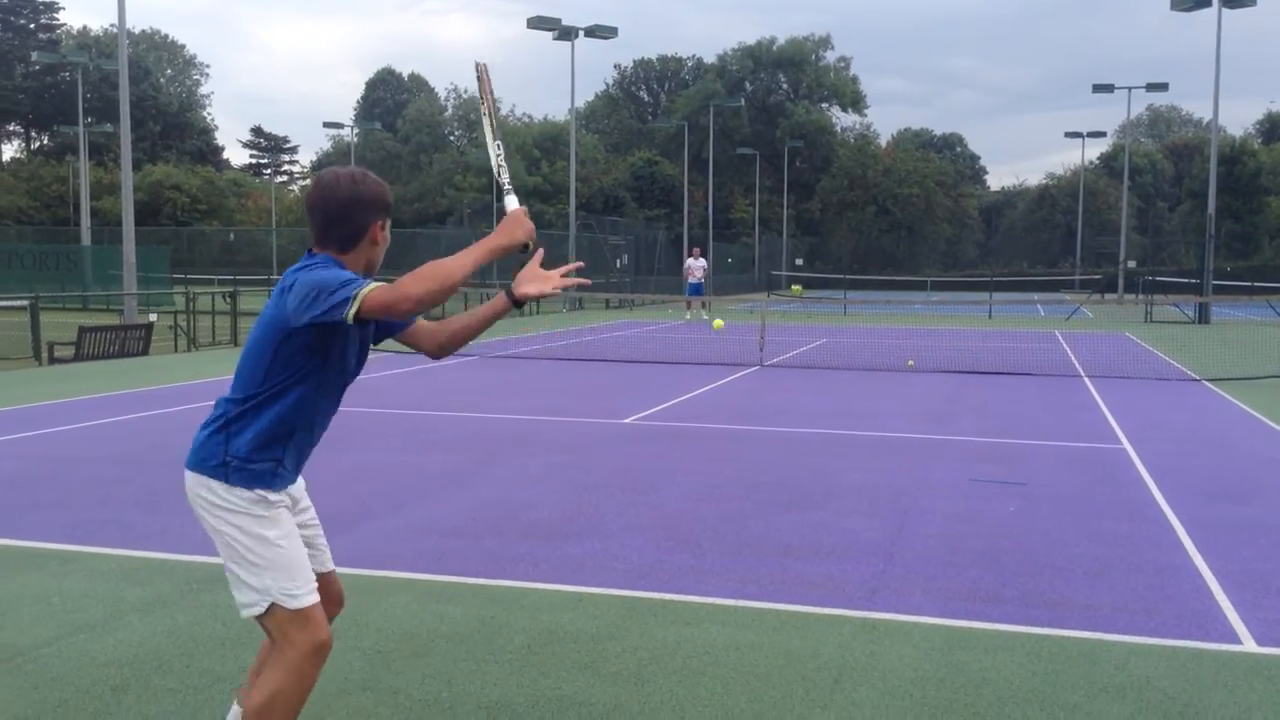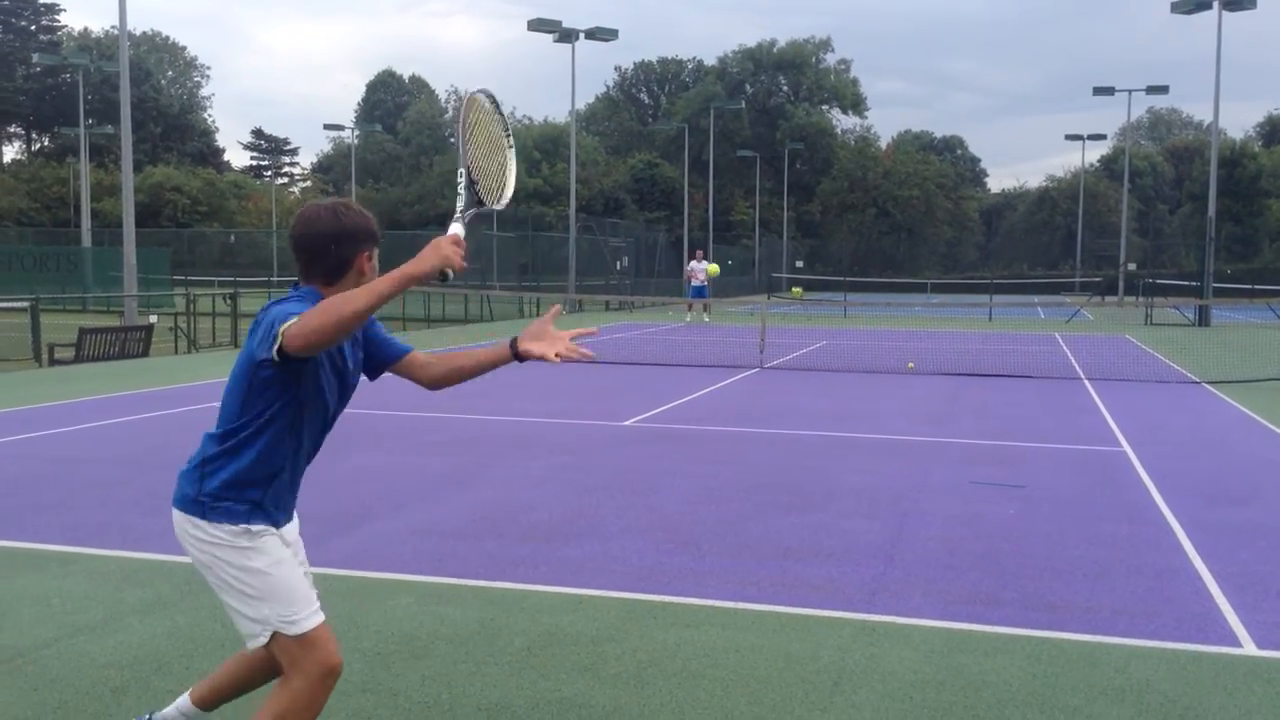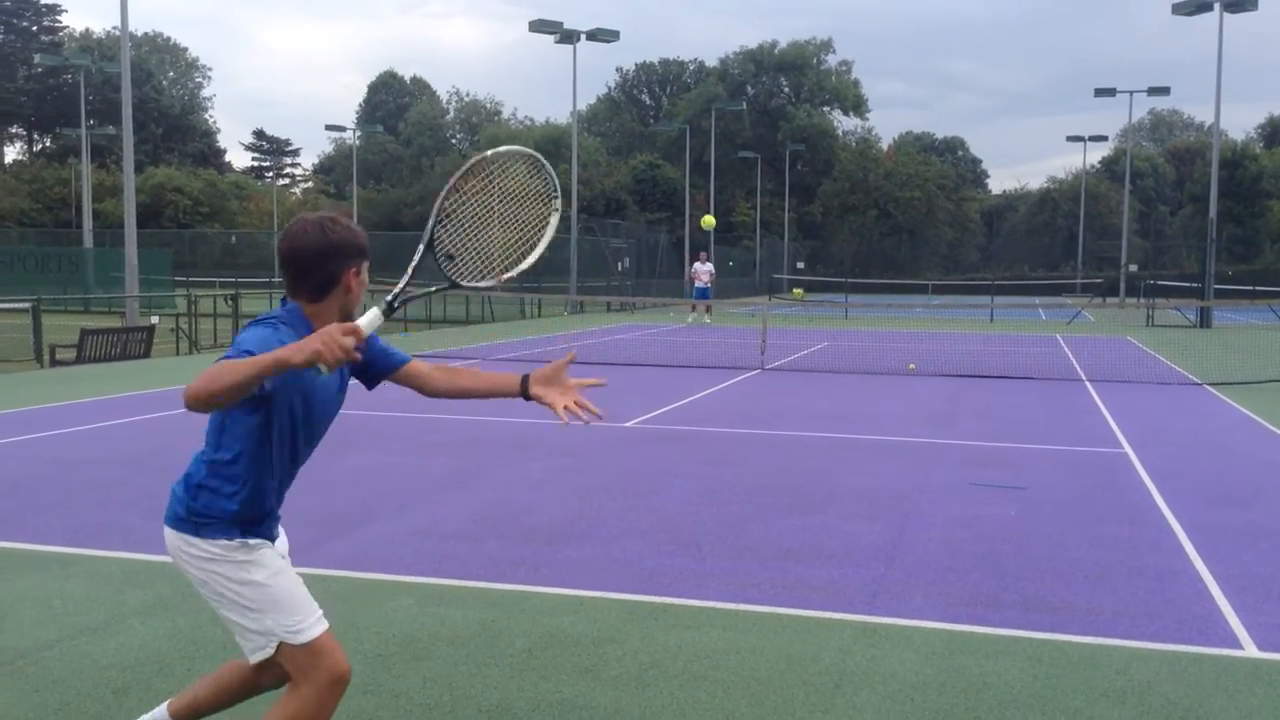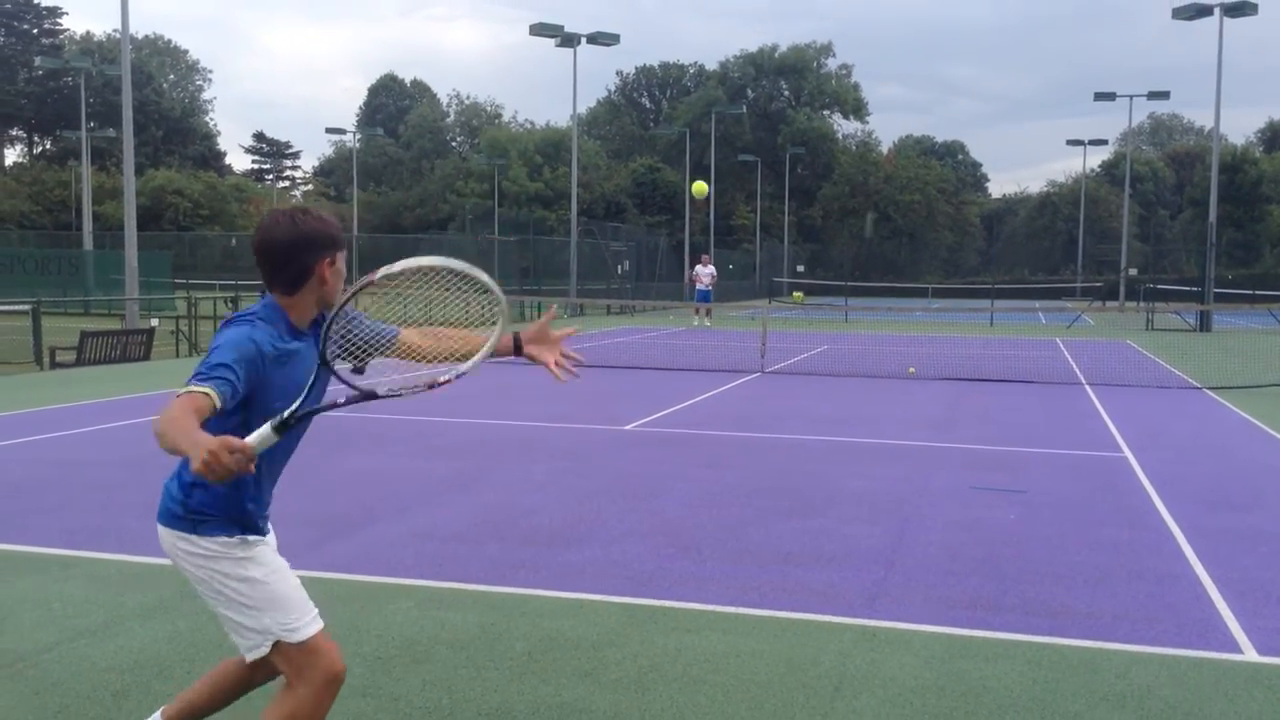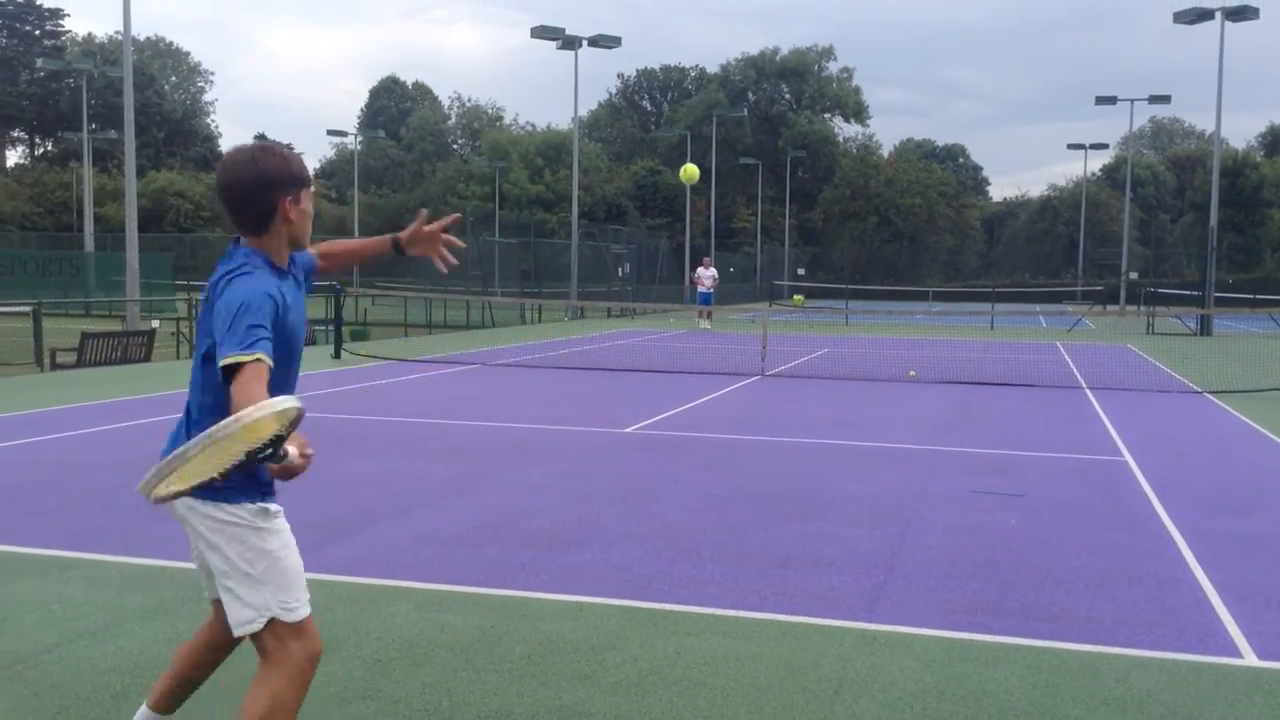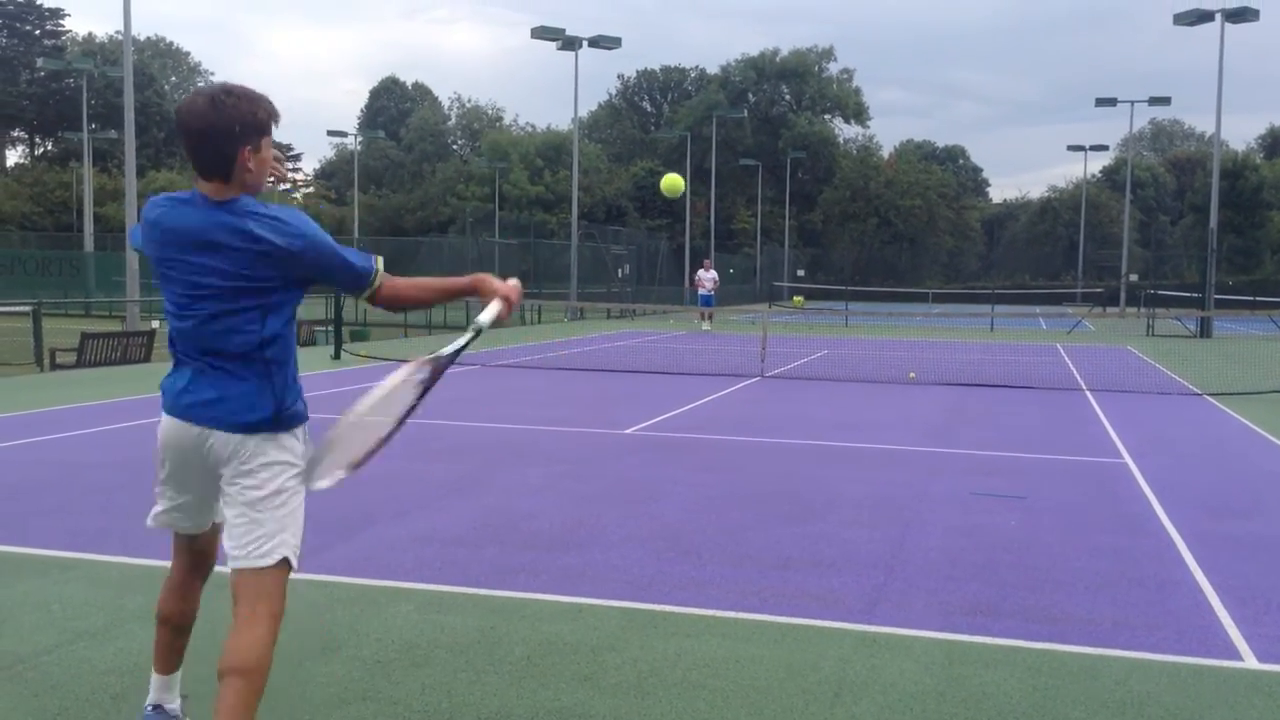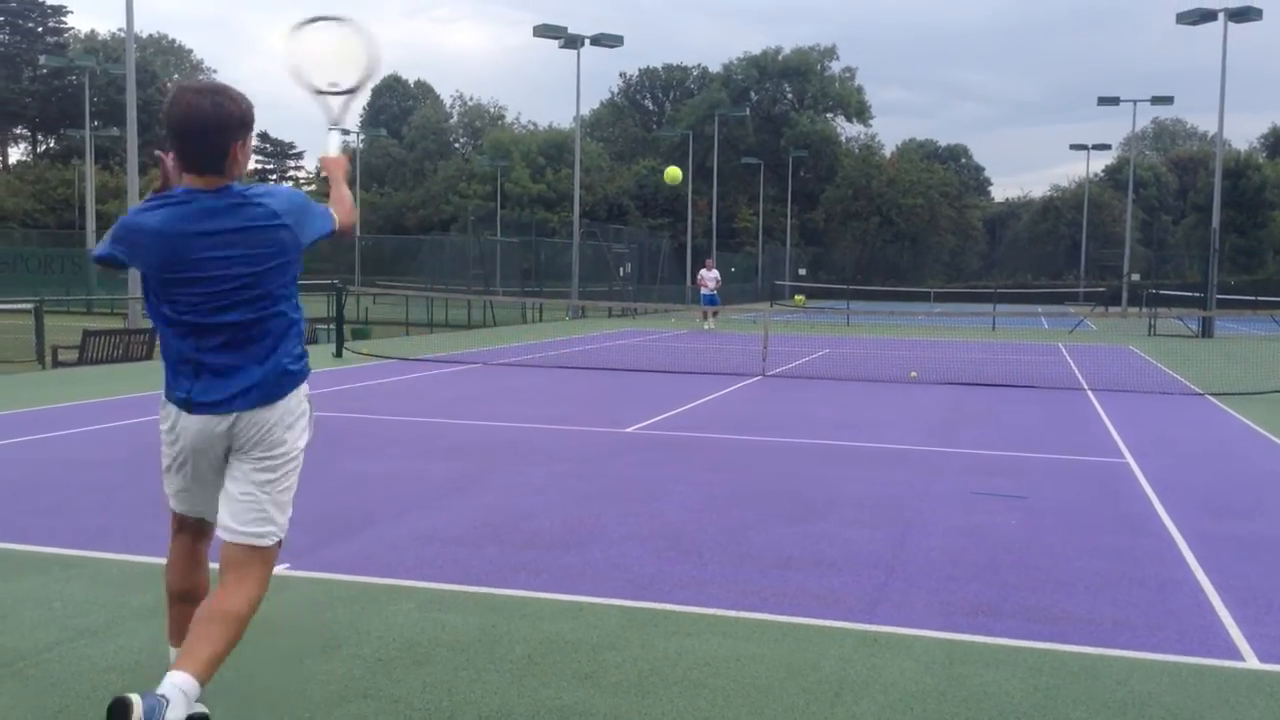
dt=0.1s
person 1, frame 1
left shoulder: (350, 289)
right shoulder: (314, 285)
left elbow: (435, 339)
right elbow: (407, 298)
left wrist: (513, 297)
right wrist: (495, 242)
left hip: (274, 476)
right hip: (234, 480)
left knee: (320, 602)
right knee: (307, 637)
person 1, frame 2
left shoulder: (352, 326)
right shoulder: (286, 318)
left elbow: (429, 371)
right elbow: (305, 339)
left wrist: (518, 348)
right wrist: (409, 272)
left hip: (266, 509)
right hip: (224, 516)
left knee: (293, 648)
right knee: (318, 662)
person 1, frame 3
left shoulder: (343, 337)
right shoulder: (265, 339)
left elbow: (431, 377)
right elbow: (202, 392)
left wrist: (529, 385)
right wrist: (295, 355)
left hip: (251, 527)
right hip: (216, 534)
left knee: (285, 660)
right knee: (324, 671)
person 1, frame 4
left shoulder: (322, 328)
right shoulder: (246, 341)
left elbow: (418, 345)
right elbow: (171, 419)
left wrist: (518, 344)
right wrist: (199, 444)
left hip: (239, 525)
right hip: (211, 531)
left knee: (278, 655)
right knee: (319, 669)
person 1, frame 5
left shoulder: (274, 268)
right shoulder: (253, 292)
left elbow: (312, 260)
right elbow: (246, 393)
left wrist: (398, 241)
right hip: (230, 493)
left knee: (237, 617)
right knee: (295, 649)
person 1, frame 6
left shoulder: (158, 216)
right shoulder: (286, 234)
right elbow: (388, 293)
left wrist: (242, 189)
right wrist: (477, 285)
left hip: (183, 419)
right hip: (259, 430)
left knee: (191, 562)
right knee: (257, 604)
person 1, frame 7
left shoulder: (146, 227)
right shoulder: (282, 209)
left elbow: (110, 254)
right elbow: (342, 218)
right wrist: (338, 174)
left hip: (195, 409)
right hip: (275, 406)
left knee: (190, 535)
right knee: (247, 570)
